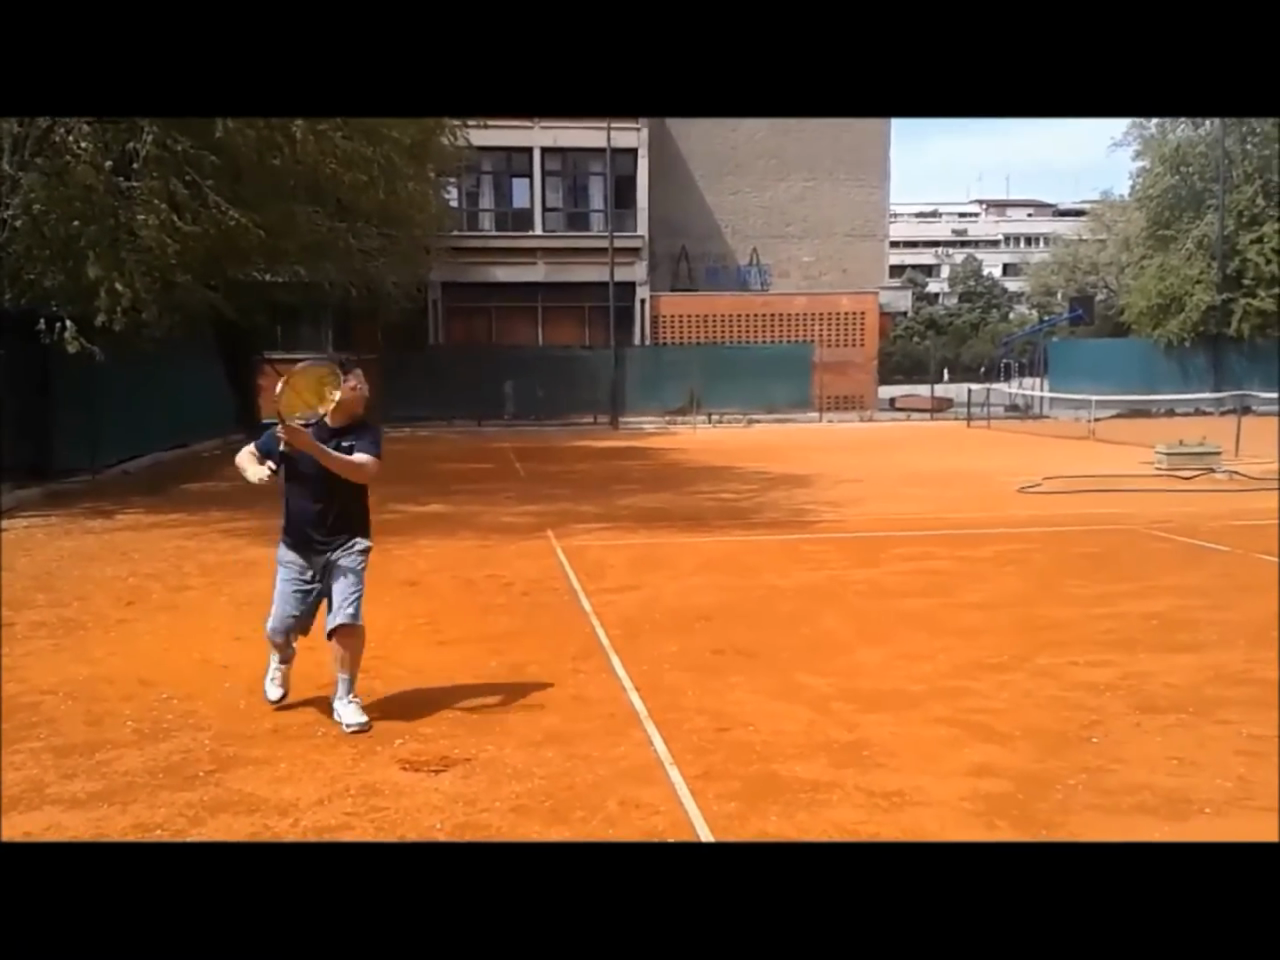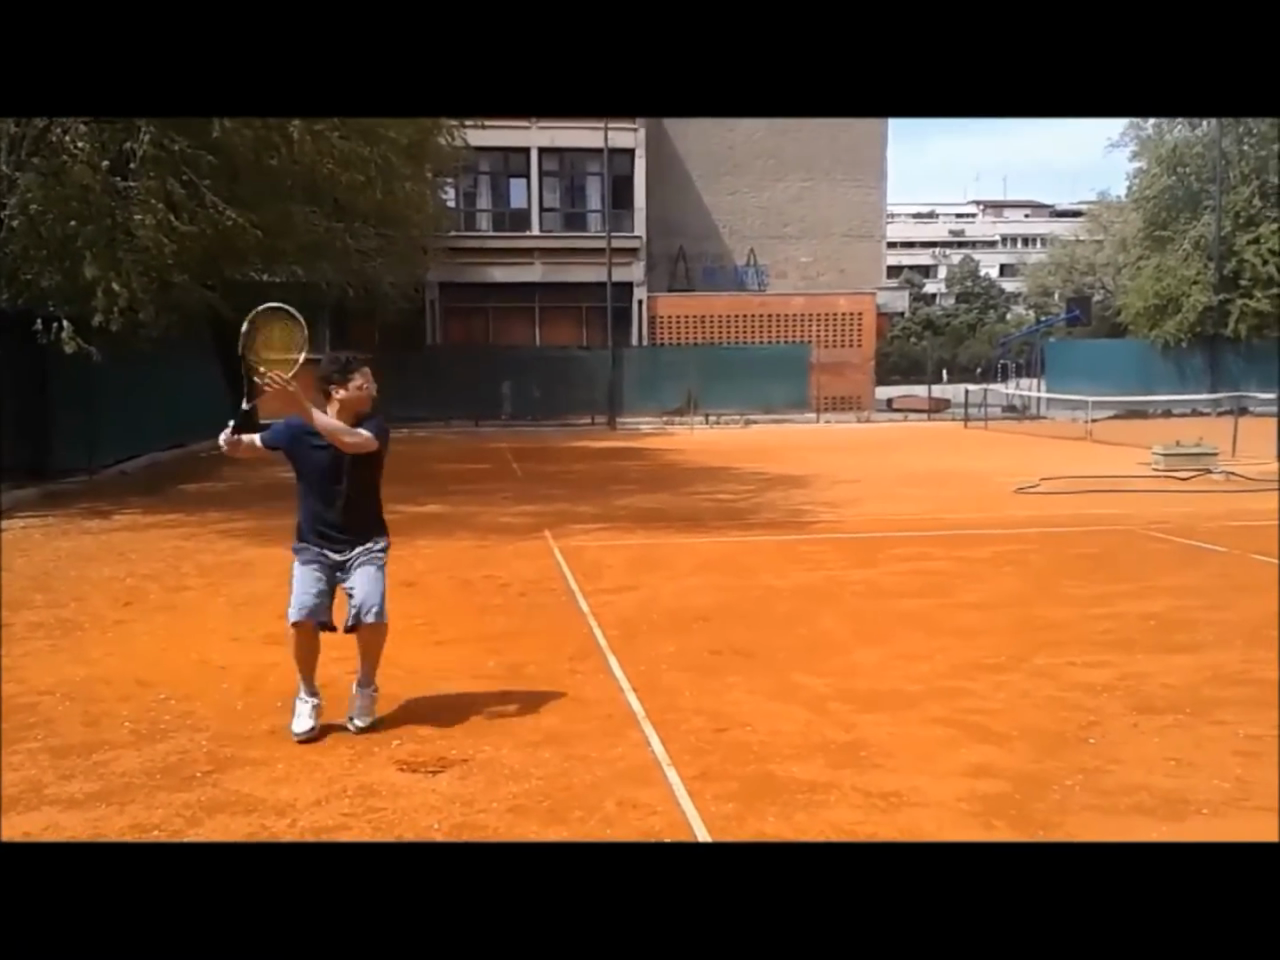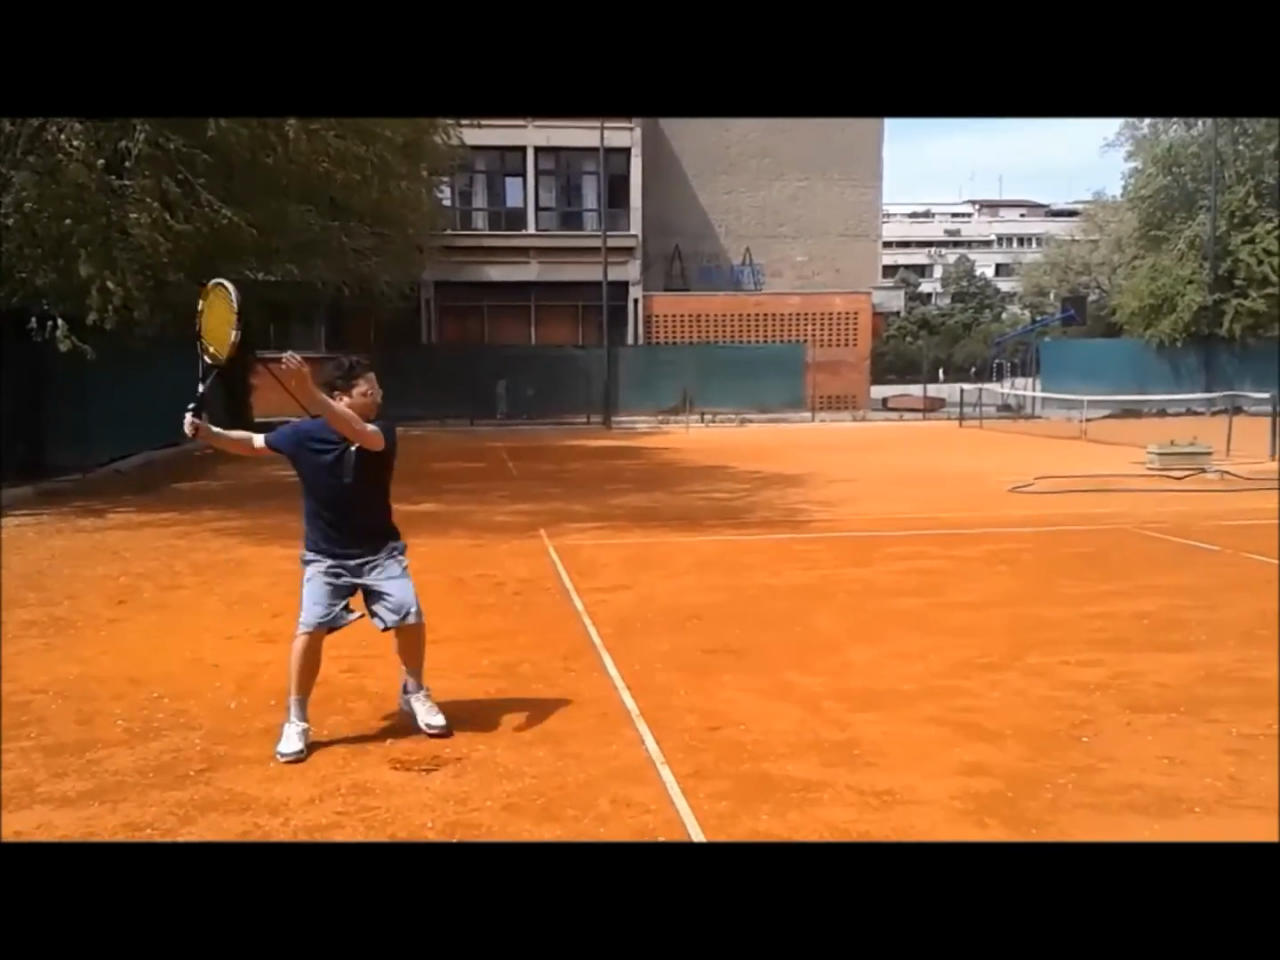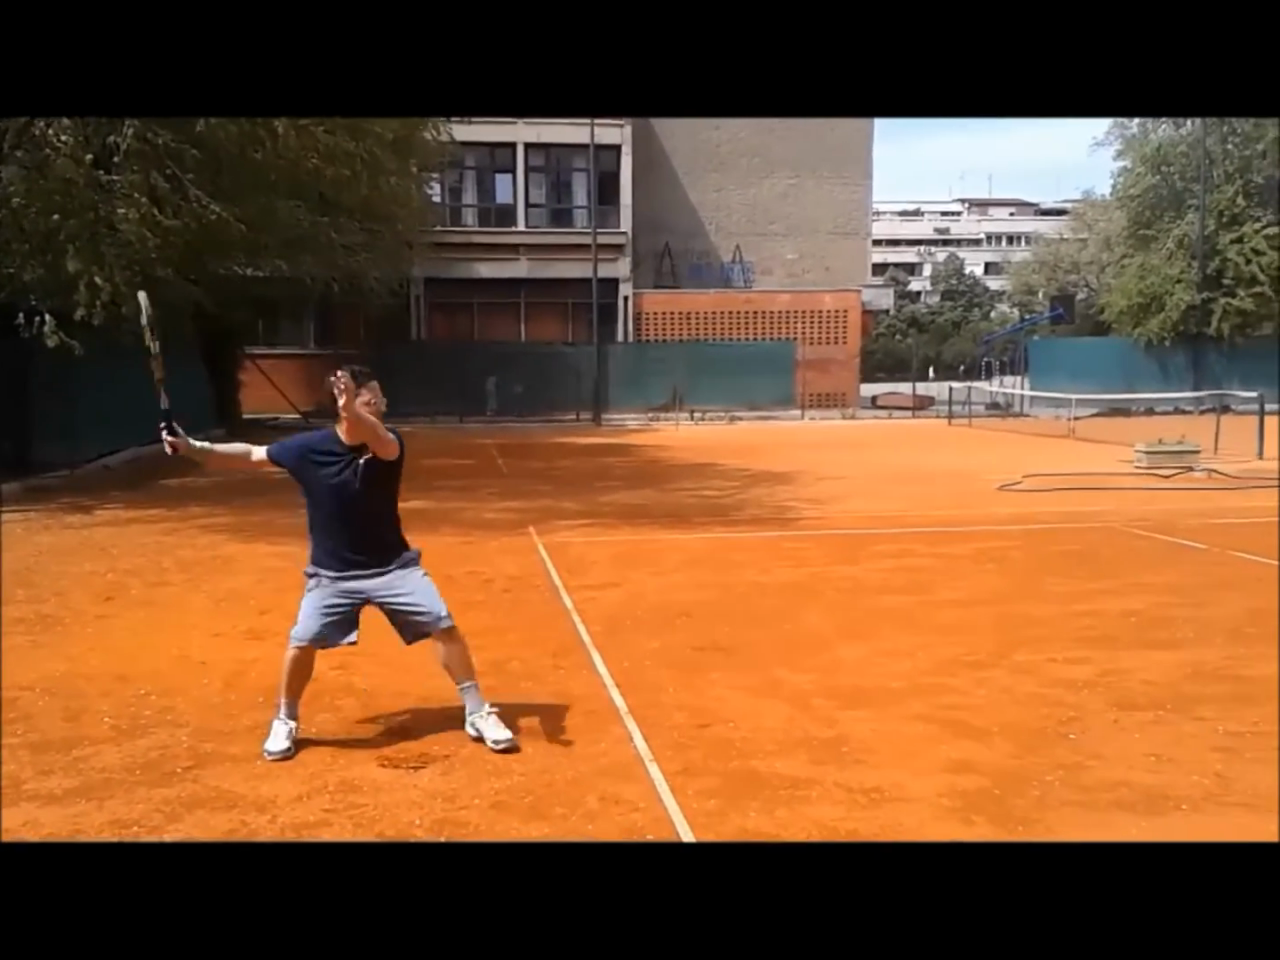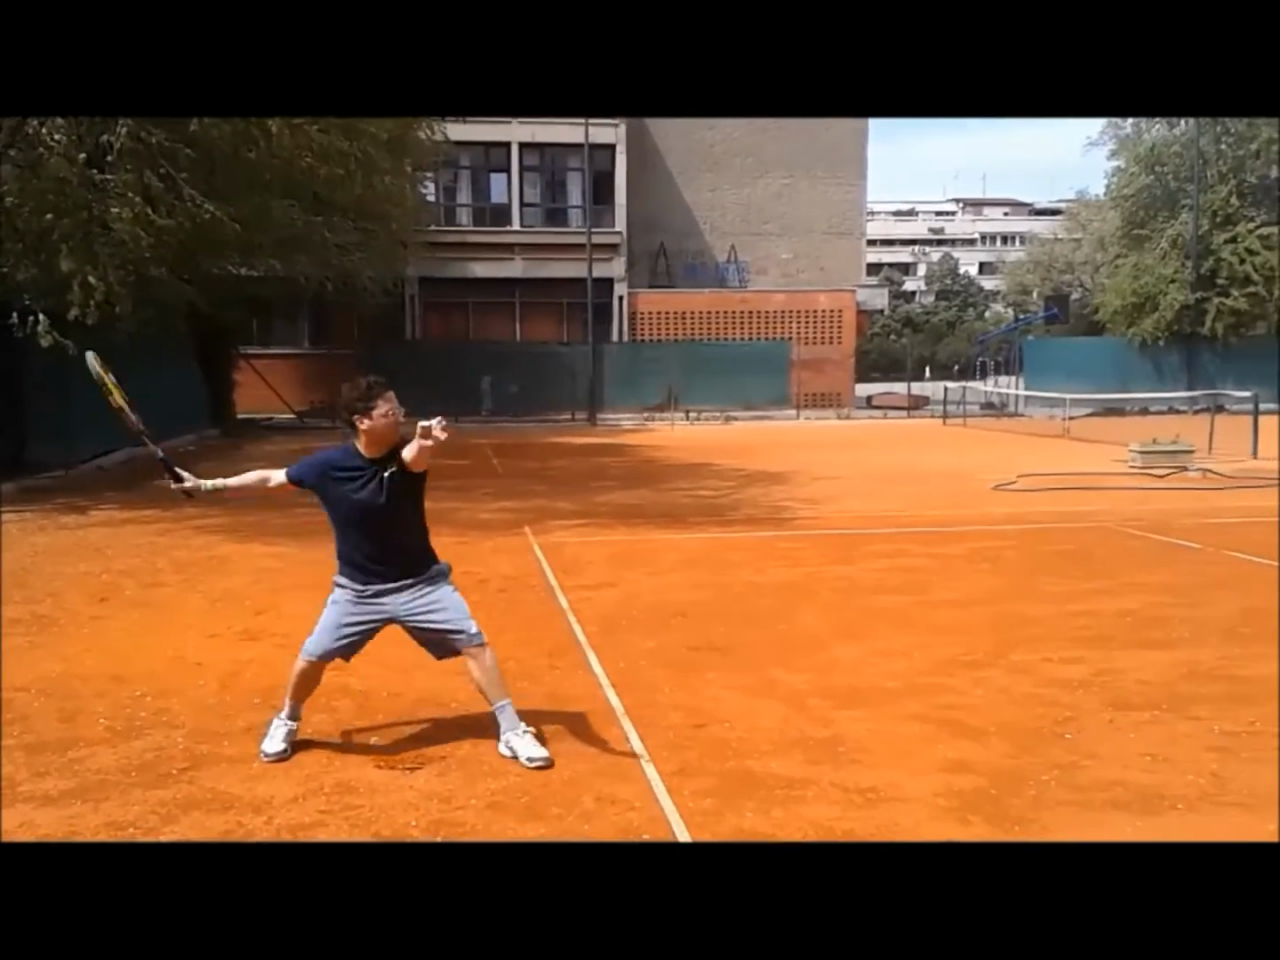
dt=0.1s
person 1, frame 1
left shoulder: (366, 432)
right shoulder: (289, 432)
left elbow: (365, 473)
right elbow: (245, 455)
left wrist: (313, 448)
right wrist: (254, 470)
left hip: (349, 545)
right hip: (299, 547)
left knee: (348, 620)
right knee: (280, 629)
left ankle: (345, 696)
right ankle: (282, 657)
person 1, frame 2
left shoulder: (372, 428)
right shoulder: (296, 428)
left elbow: (353, 442)
right elbow: (249, 445)
left wrist: (303, 407)
right wrist: (231, 441)
left hip: (364, 544)
right hip: (313, 547)
left knee: (371, 617)
right knee: (302, 618)
left ankle: (365, 690)
right ankle: (308, 696)
person 1, frame 3
left shoulder: (381, 434)
right shoulder: (302, 435)
left elbow: (358, 430)
right elbow: (252, 442)
left wrist: (314, 396)
right wrist: (207, 432)
left hip: (380, 552)
right hip: (326, 559)
left knee: (409, 617)
right knee: (309, 631)
left ankle: (414, 691)
right ankle: (297, 721)
person 1, frame 4
left shoulder: (388, 446)
right shoulder: (307, 448)
left elbow: (382, 442)
right elbow: (253, 454)
left wrist: (355, 414)
right wrist: (194, 448)
left hip: (391, 565)
right hip: (332, 572)
left knee: (443, 625)
right knee: (302, 644)
left ankle: (478, 713)
right ankle: (285, 720)
person 1, frame 5
left shoulder: (406, 453)
right shoulder: (327, 465)
left elbow: (416, 457)
right elbow: (271, 479)
left wrist: (425, 442)
right wrist: (208, 486)
left hip: (420, 579)
right hip: (360, 586)
left knee: (472, 640)
right knee: (312, 657)
left ankle: (512, 729)
right ankle: (286, 724)
